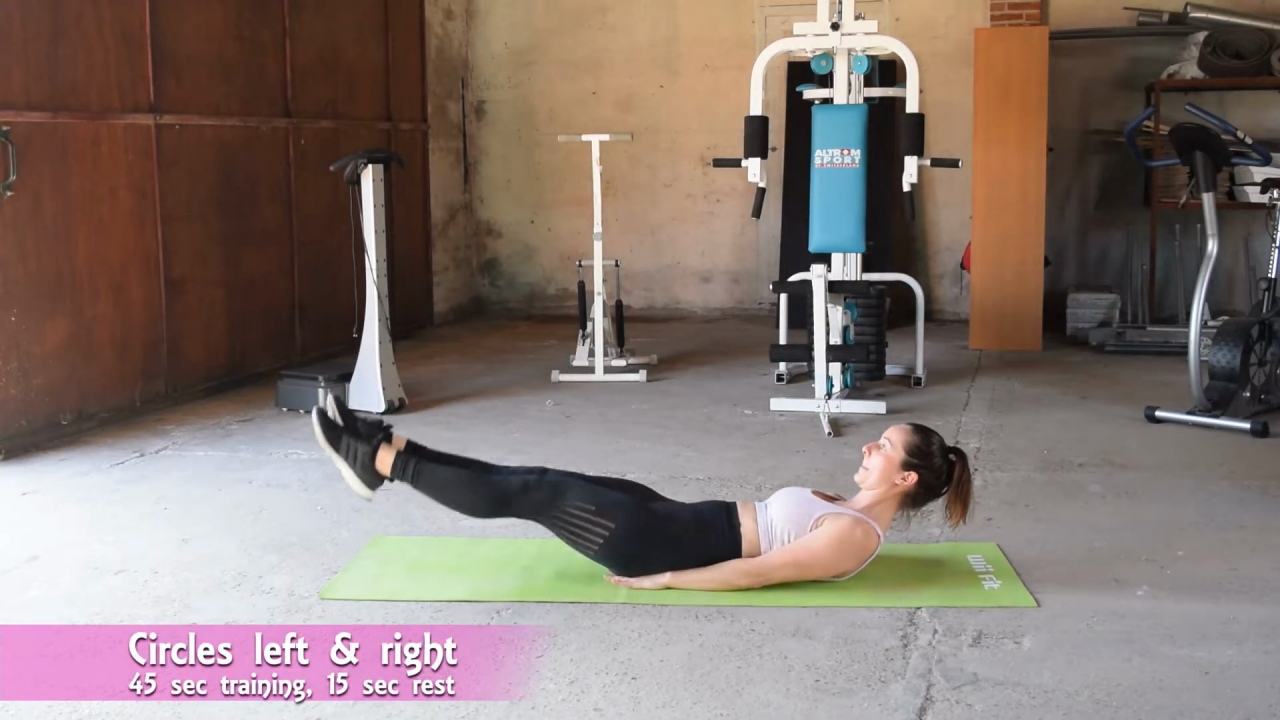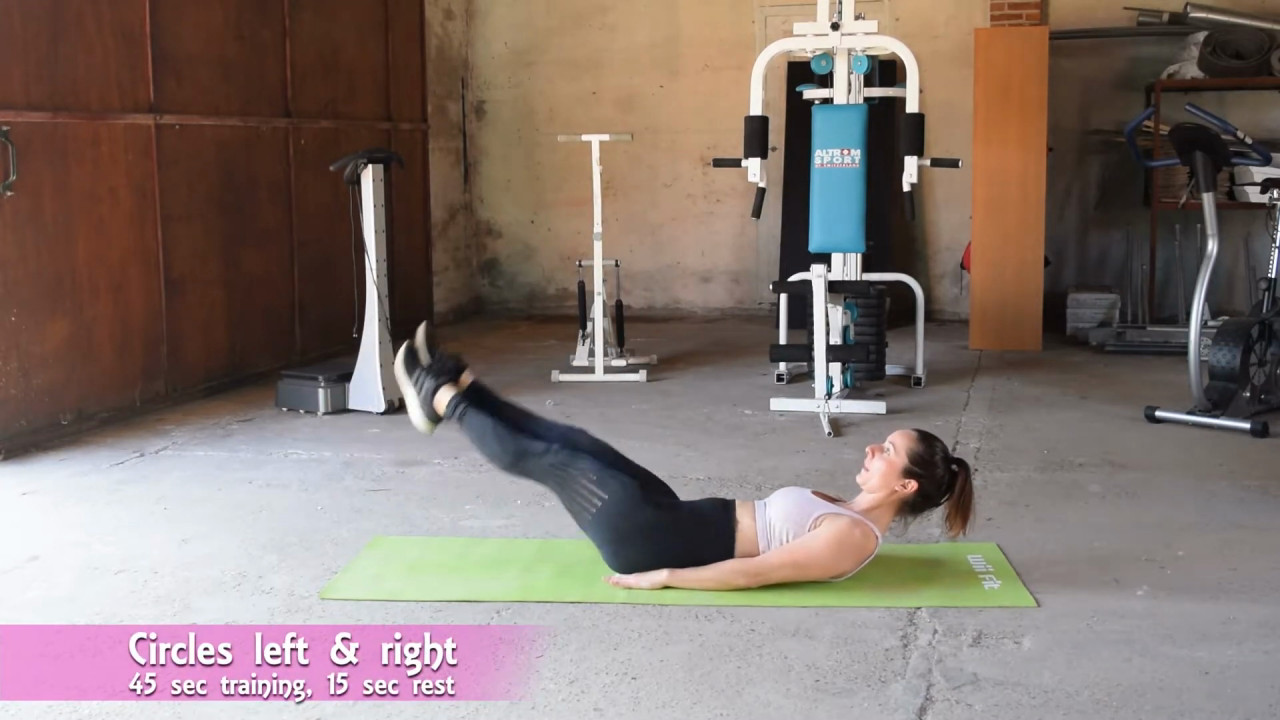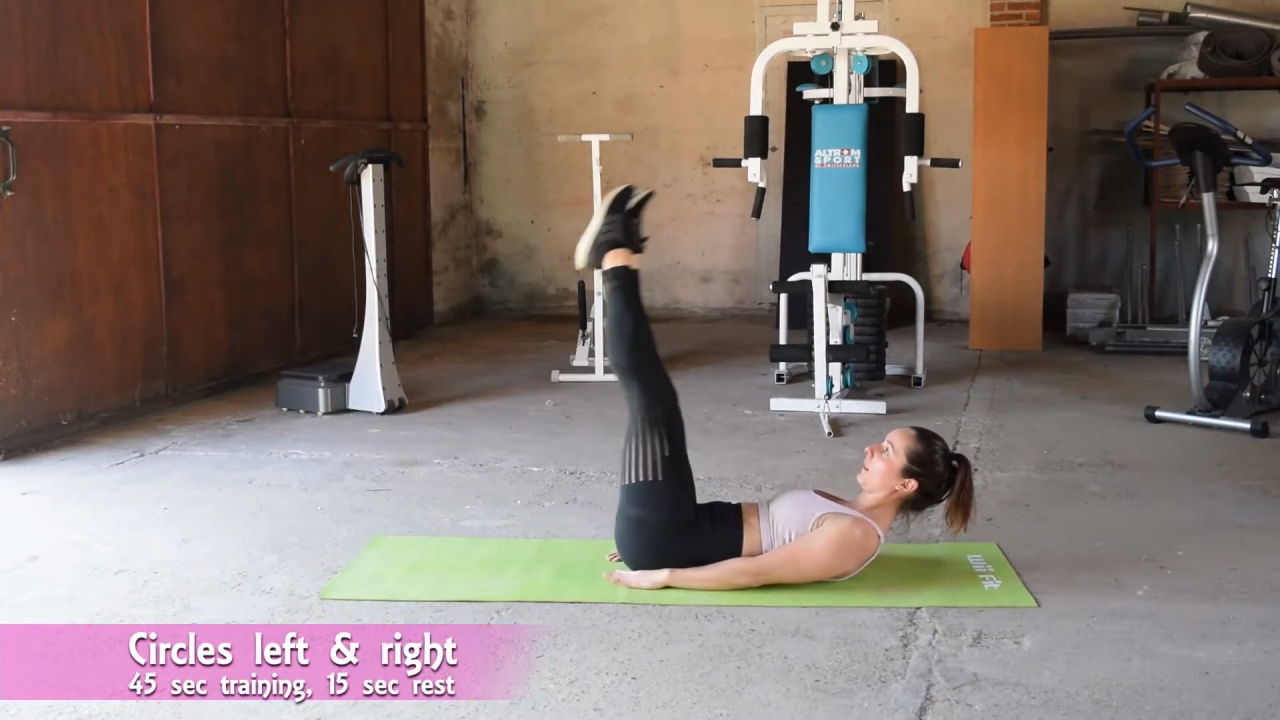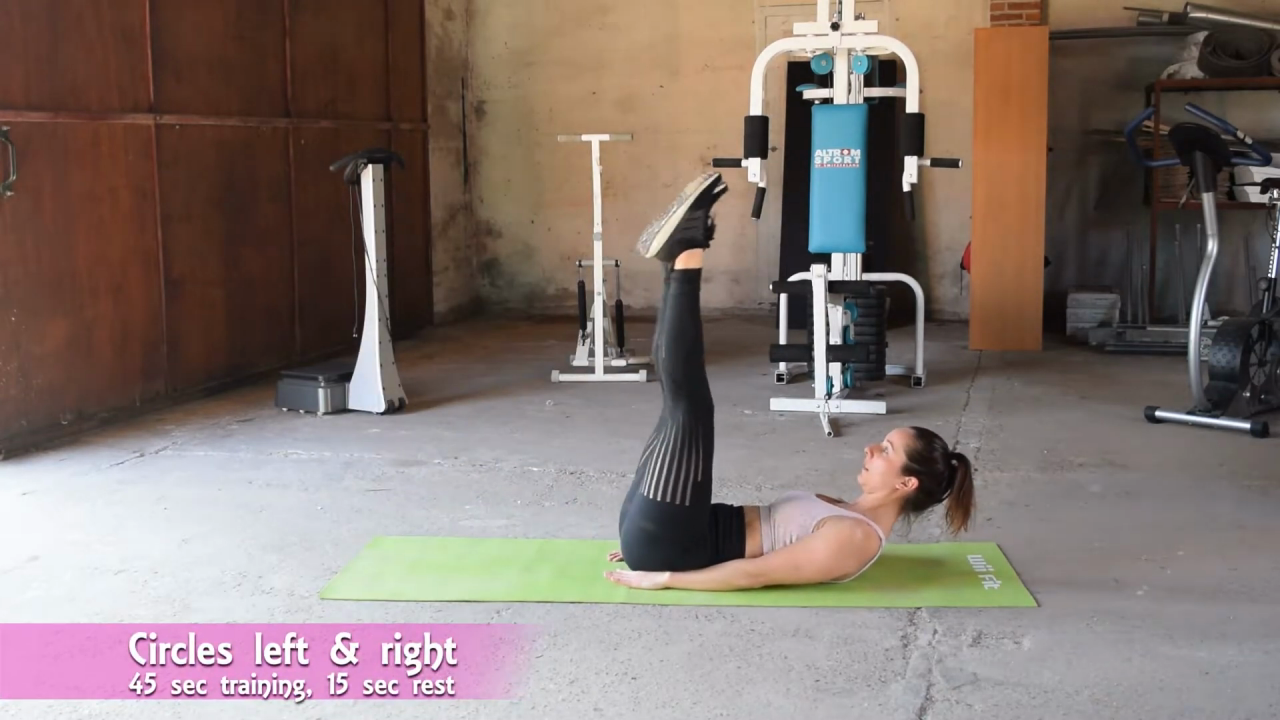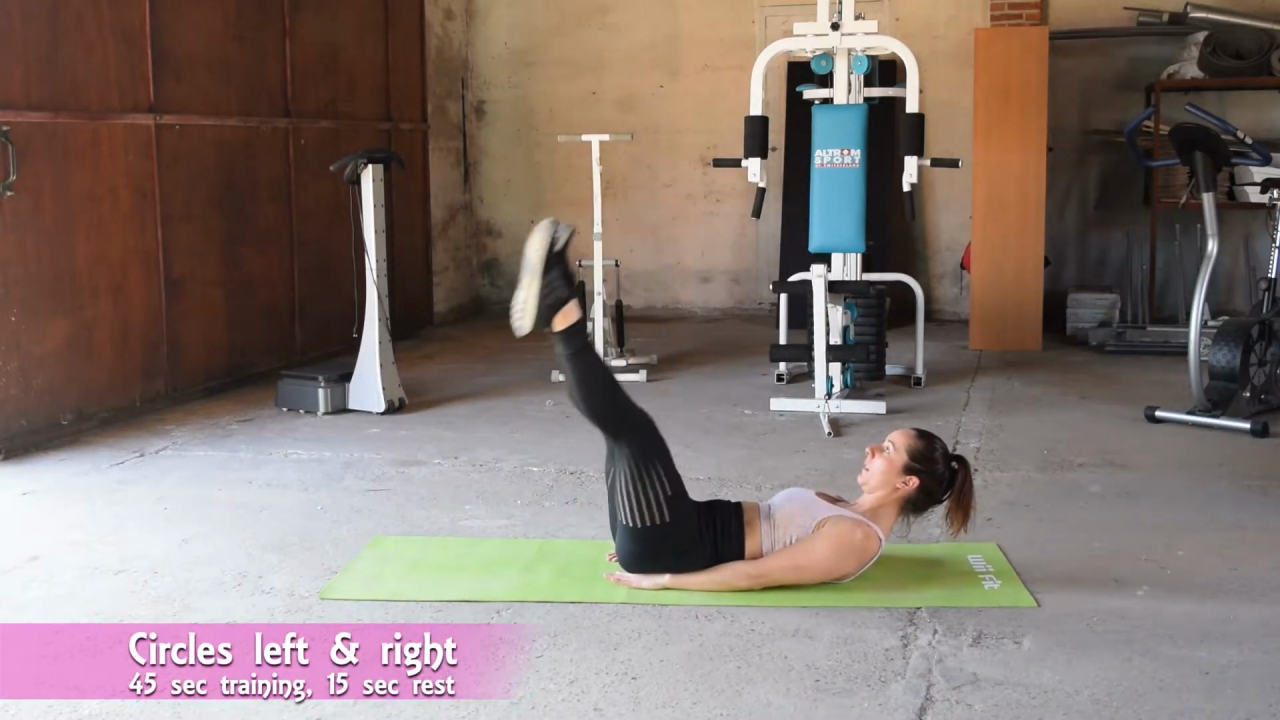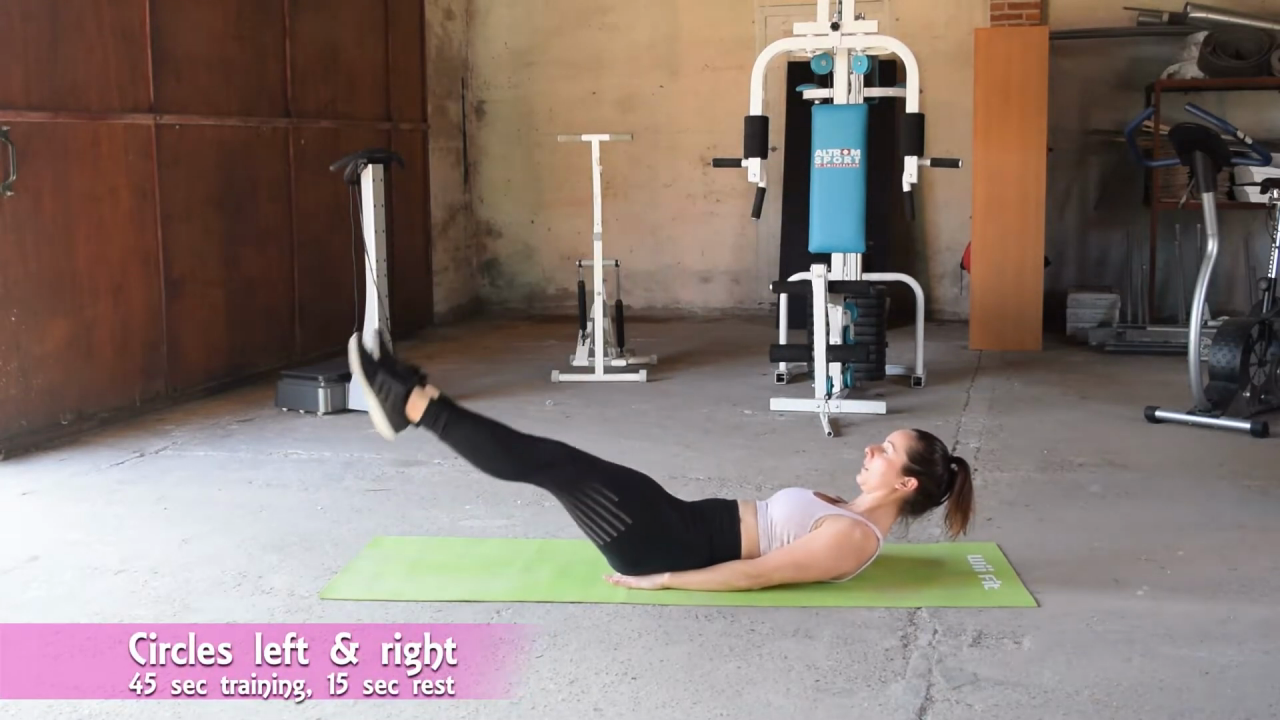
dt=0.3s
person 1, frame 1
left shoulder: (853, 535)
right shoulder: (851, 509)
left elbow: (761, 572)
left wrist: (663, 577)
left hip: (671, 545)
right hip: (686, 522)
left knee: (534, 493)
right knee: (545, 483)
left ankle: (383, 458)
right ankle: (386, 451)
person 1, frame 2
left shoulder: (845, 545)
right shoulder: (858, 512)
left elbow: (762, 569)
left wrist: (665, 576)
left hip: (664, 536)
right hip: (686, 523)
left knee: (553, 459)
right knee: (574, 445)
left ankle: (445, 399)
right ankle: (457, 390)
person 1, frame 3
left shoulder: (855, 536)
right shoulder: (855, 512)
left elbow: (758, 572)
left wrist: (658, 576)
left hip: (667, 543)
right hip: (691, 533)
left knee: (648, 391)
left ankle: (616, 256)
person 1, frame 4
left shoulder: (856, 538)
right shoulder: (851, 513)
left elbow: (758, 574)
left wrist: (661, 577)
left hip: (666, 546)
left knee: (689, 400)
left ankle: (686, 255)
right ankle: (682, 258)
person 1, frame 5
left shoulder: (856, 539)
right shoulder: (851, 512)
left elbow: (757, 575)
left wrist: (661, 579)
left hip: (668, 550)
right hip: (690, 526)
left knee: (629, 429)
left ankle: (561, 310)
right ankle: (559, 307)
person 1, frame 6
left shoulder: (855, 539)
right shoulder: (846, 508)
left elbow: (761, 571)
left wrist: (663, 578)
left hip: (675, 540)
right hip: (685, 523)
left knee: (555, 464)
right knee: (562, 461)
left ankle: (416, 404)
right ankle: (417, 400)
